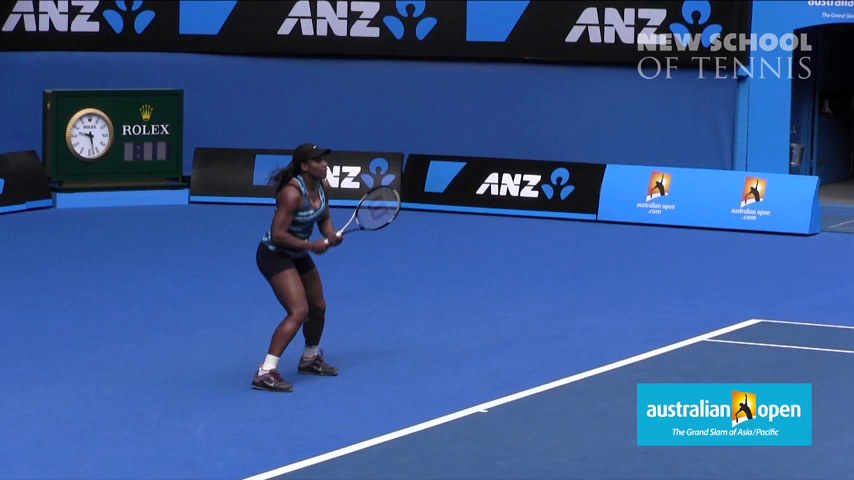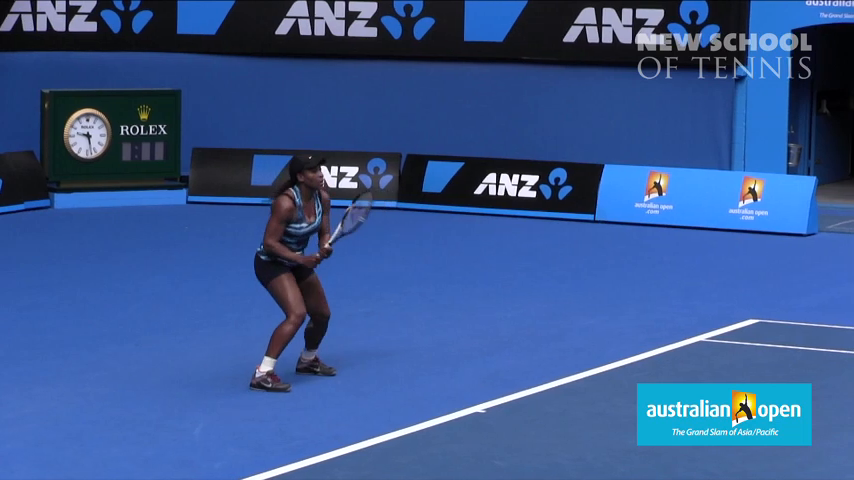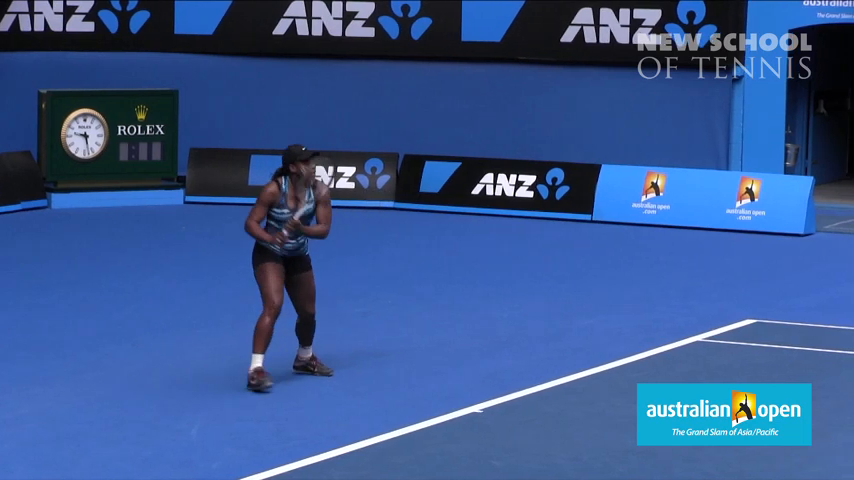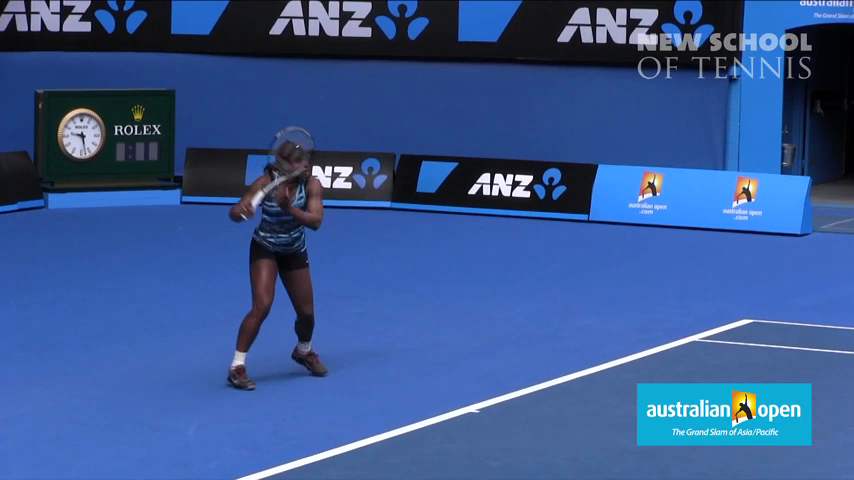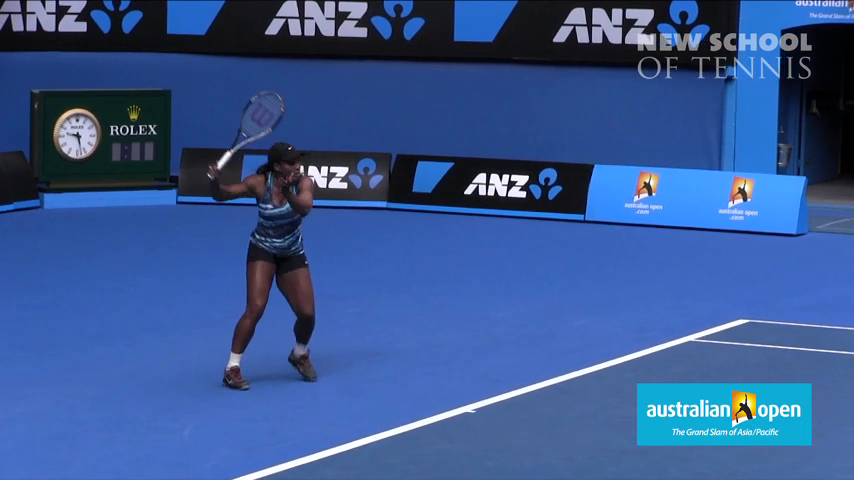
dt=1s
person 1, frame 1
left shoulder: (322, 185)
right shoulder: (292, 193)
left elbow: (324, 218)
right elbow: (278, 234)
left wrist: (331, 235)
right wrist: (311, 246)
left hip: (298, 255)
right hip: (275, 254)
left knee: (318, 308)
right knee: (298, 312)
left ankle: (310, 359)
right ankle: (265, 373)
person 1, frame 2
left shoulder: (323, 198)
right shoulder: (286, 203)
left elbow: (325, 233)
right elbow: (269, 242)
left wrist: (326, 248)
right wrist: (301, 259)
left hip: (299, 261)
right hip: (272, 262)
left knee: (322, 314)
right knee: (296, 314)
left ankle: (308, 360)
right ankle: (263, 374)
person 1, frame 3
left shoulder: (320, 191)
right shoulder: (273, 190)
left elbow: (324, 229)
right elbow: (250, 223)
left wrist: (302, 229)
right wrist: (270, 238)
left hip: (298, 256)
right hip: (268, 253)
left knee: (308, 313)
right knee: (273, 306)
left ankle: (305, 358)
right ankle: (256, 369)
person 1, frame 4
left shoulder: (311, 185)
right shoulder: (266, 182)
left elbow: (316, 221)
right elbow: (234, 213)
left wrist: (290, 208)
right wrist: (241, 211)
left hip: (294, 251)
right hip: (265, 248)
left knee: (306, 312)
right knee: (261, 307)
left ankle: (304, 352)
right ankle: (236, 367)
person 1, frame 5
left shoulder: (304, 183)
right shoulder: (259, 183)
left elbow: (304, 208)
right elbow: (221, 195)
left wrist: (287, 193)
right wrist: (215, 182)
left hip: (292, 254)
right hip: (262, 250)
left knee: (307, 314)
right knee: (255, 309)
left ankle: (299, 354)
right ankle: (232, 367)
